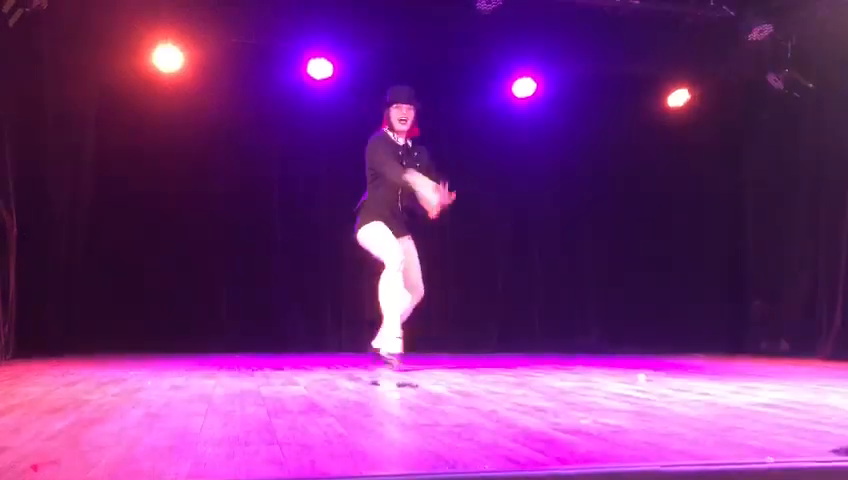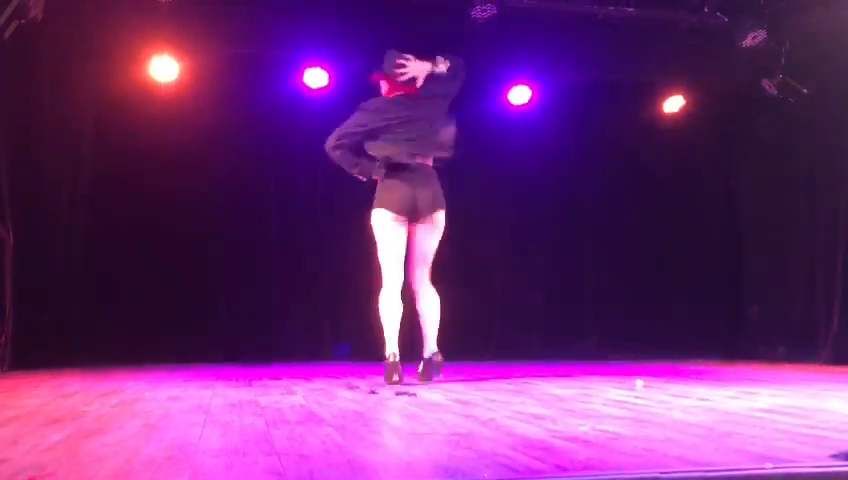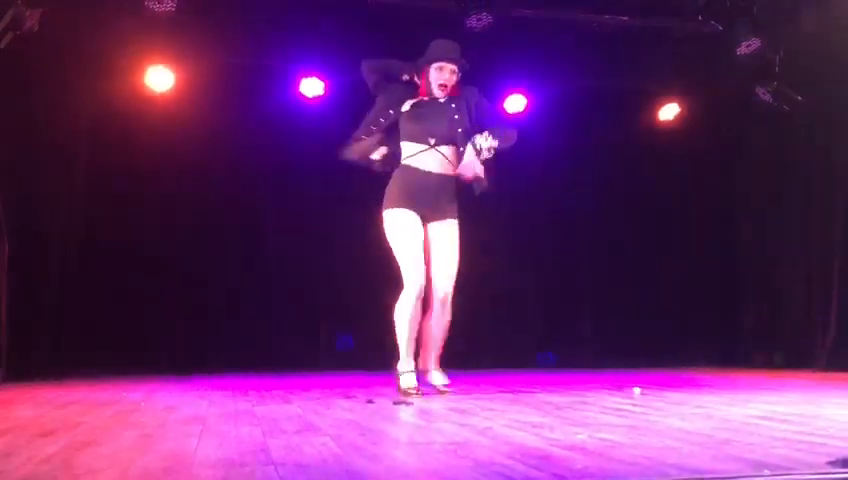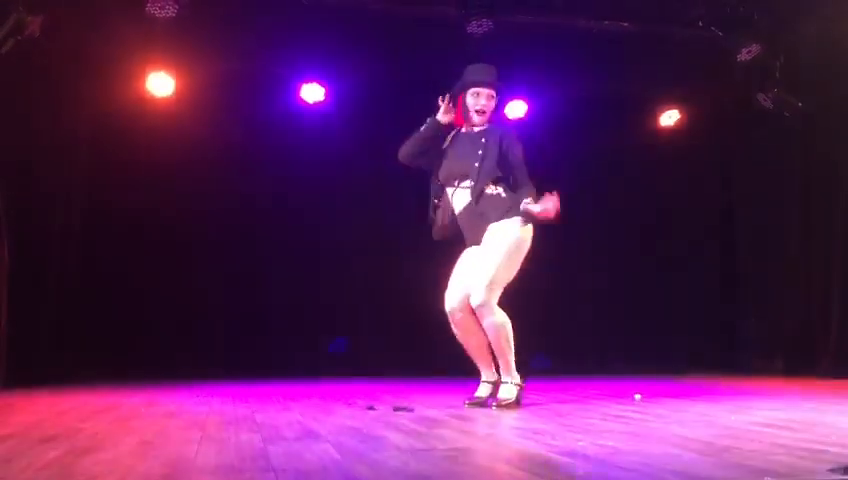
dt=0.5s
person 1, frame 1
left shoulder: (415, 150)
right shoulder: (379, 141)
left elbow: (432, 179)
right elbow: (391, 170)
left wrist: (440, 195)
right wrist: (422, 185)
left hip: (398, 224)
right hip: (373, 220)
left knee: (415, 291)
right knee: (395, 261)
left ankle: (379, 343)
right ankle: (392, 338)
person 1, frame 2
left shoulder: (374, 108)
right shoulder: (428, 99)
left elbow: (335, 144)
right elbow: (455, 72)
left wrist: (369, 170)
right wrist: (431, 69)
left hip: (391, 195)
right hip: (430, 193)
left knee: (391, 281)
right knee: (421, 280)
left ankle: (392, 355)
right ankle: (432, 352)
person 1, frame 3
left shoulder: (467, 102)
right shoulder: (404, 101)
left elbow: (507, 134)
right elbow: (370, 68)
left wrist: (480, 148)
right wrist: (409, 76)
left hip: (443, 202)
right hip: (404, 196)
left knee: (444, 291)
right knee: (415, 283)
left ankle: (430, 364)
right ankle: (406, 367)
person 1, frame 4
left shoulder: (500, 137)
right shoulder: (447, 140)
left elbow: (521, 186)
right elbow: (407, 156)
left wrist: (536, 207)
right wrist: (438, 122)
left hip: (505, 222)
right hip: (474, 238)
left knee: (481, 298)
right knee: (455, 307)
left ankle: (511, 380)
right ankle: (489, 377)
